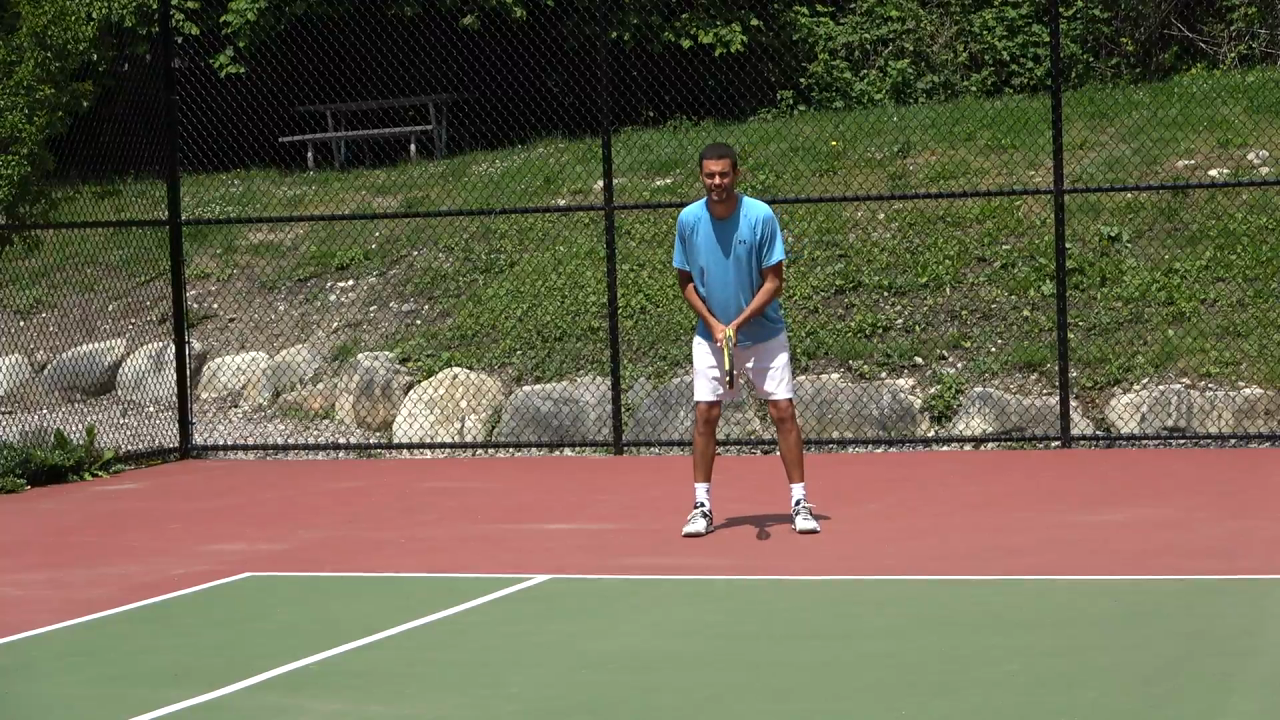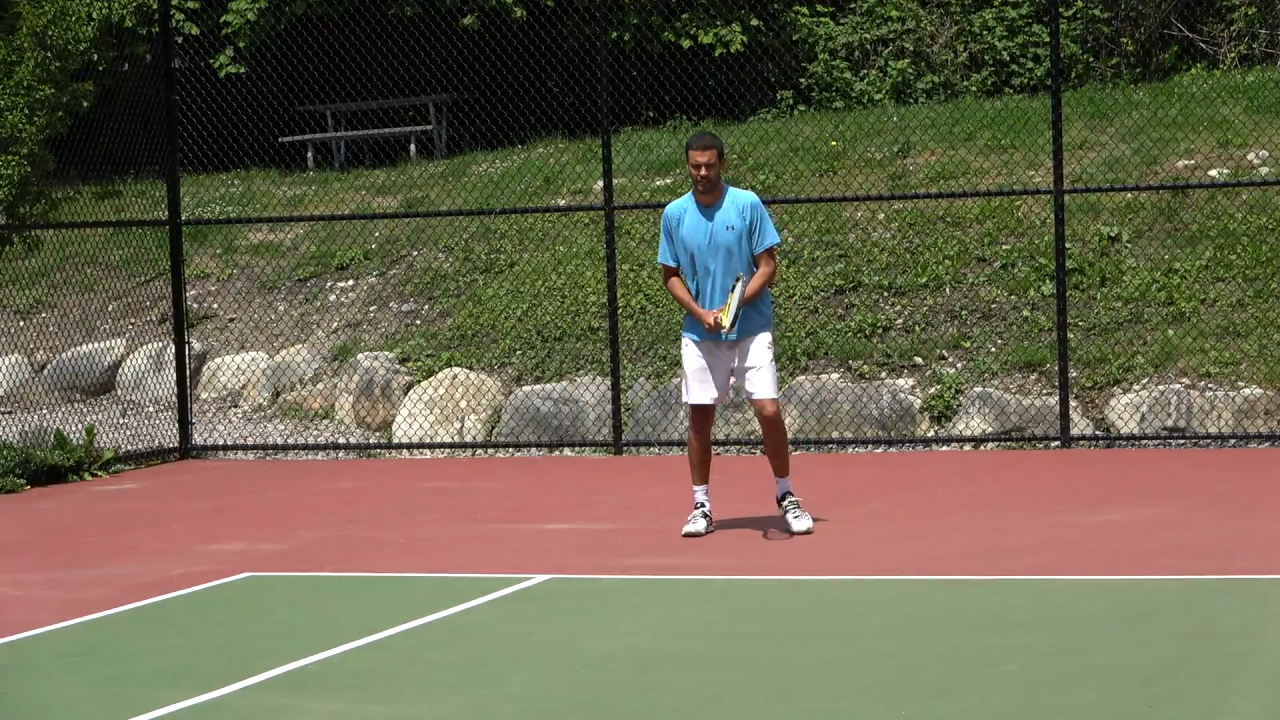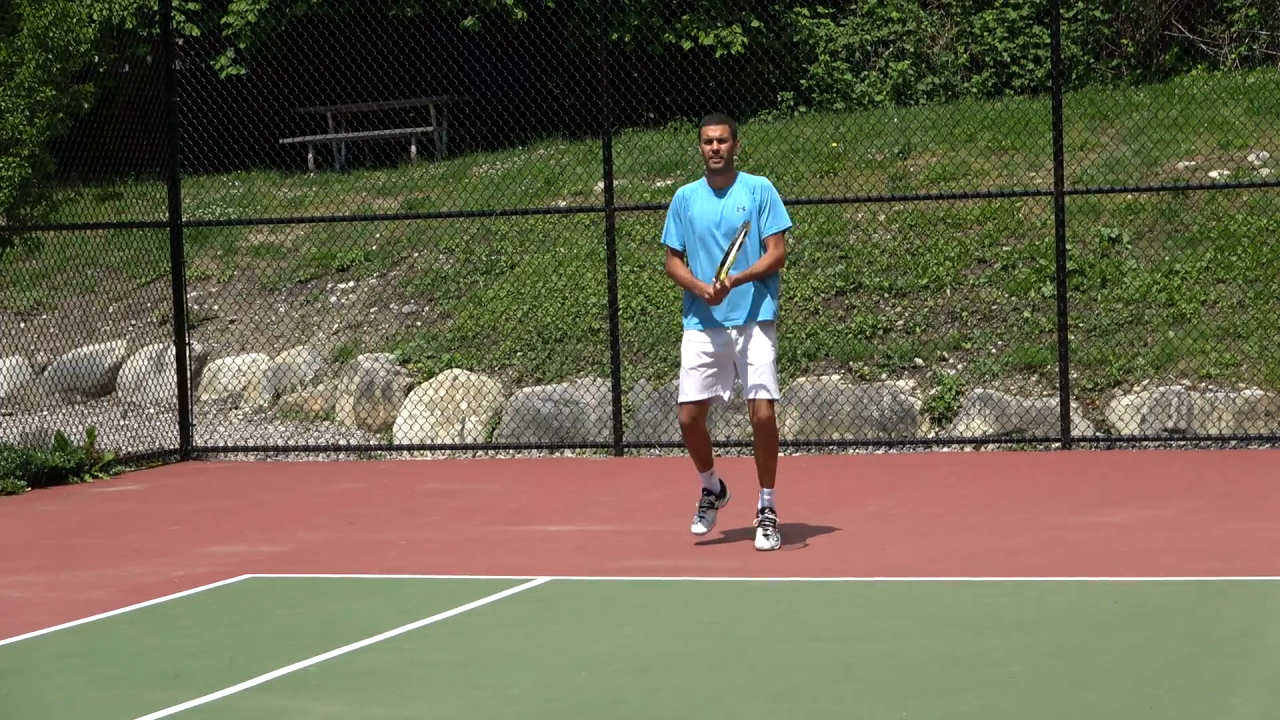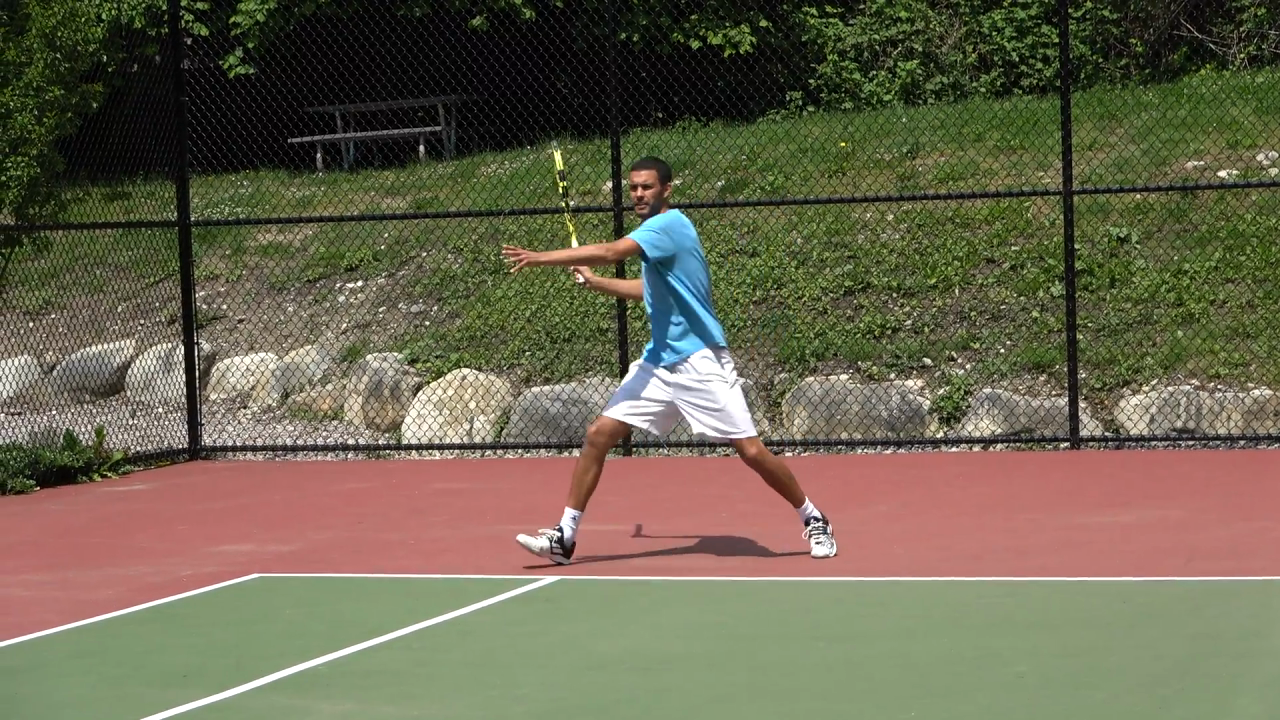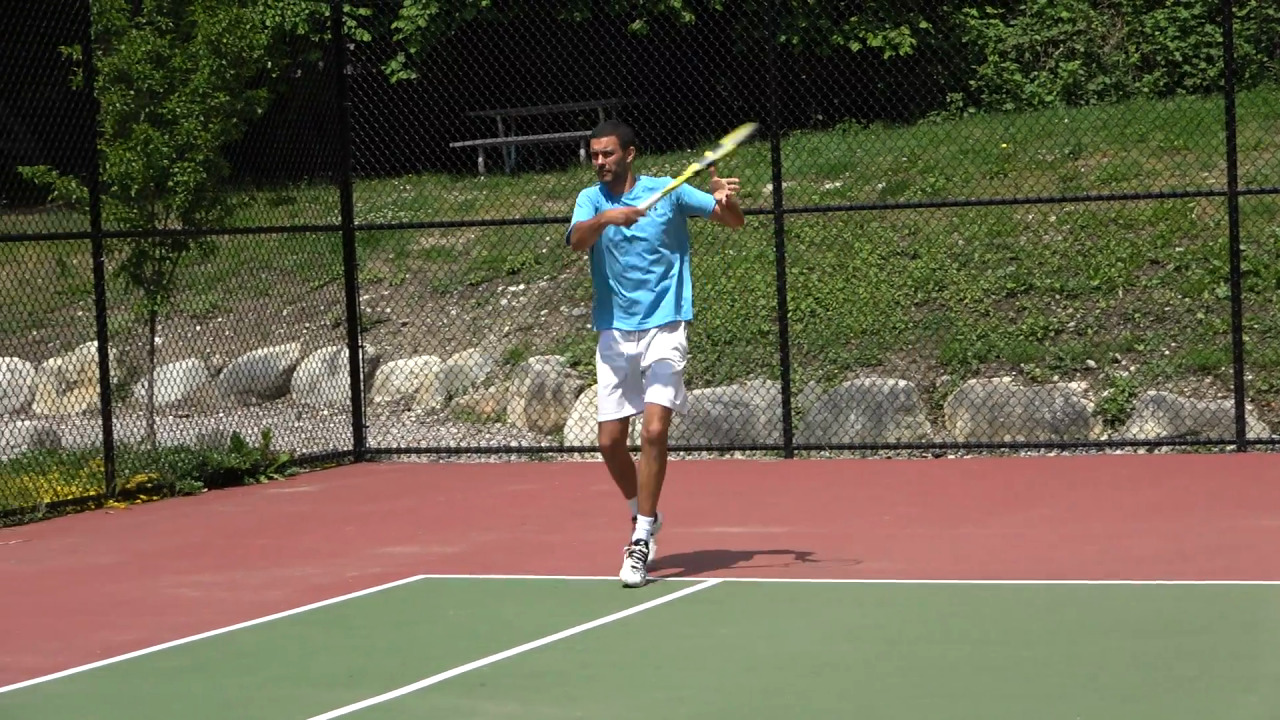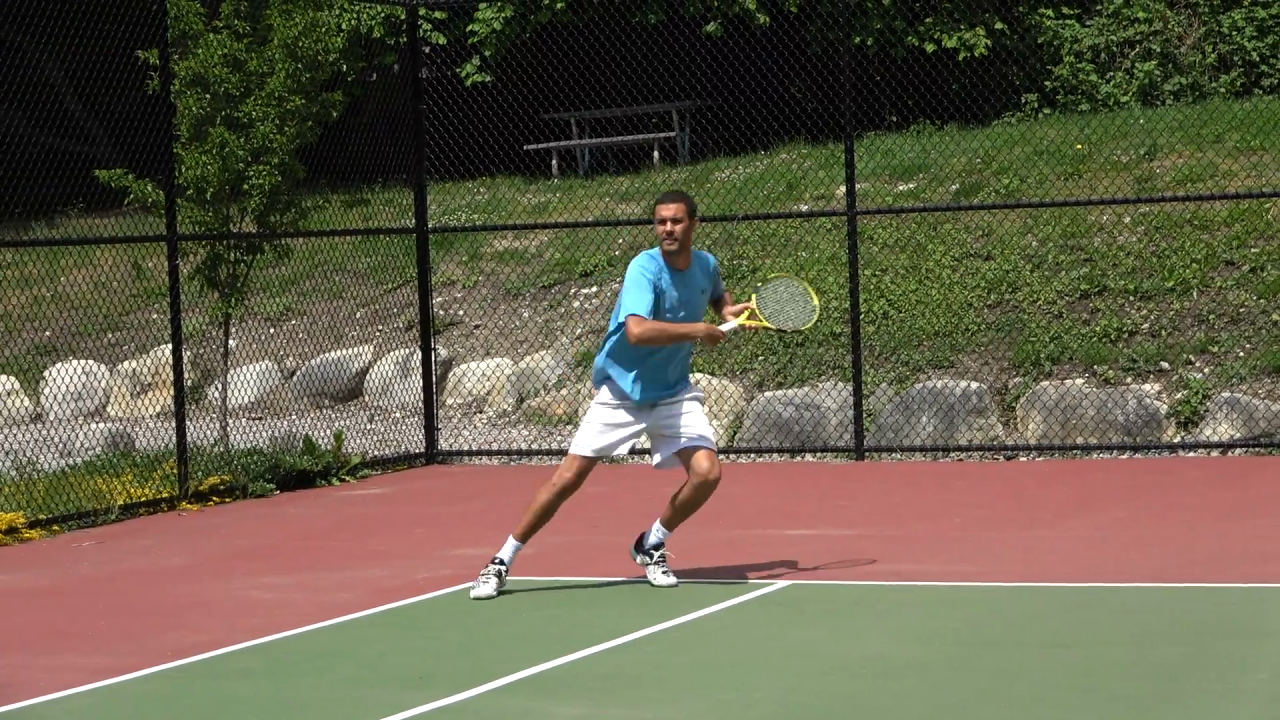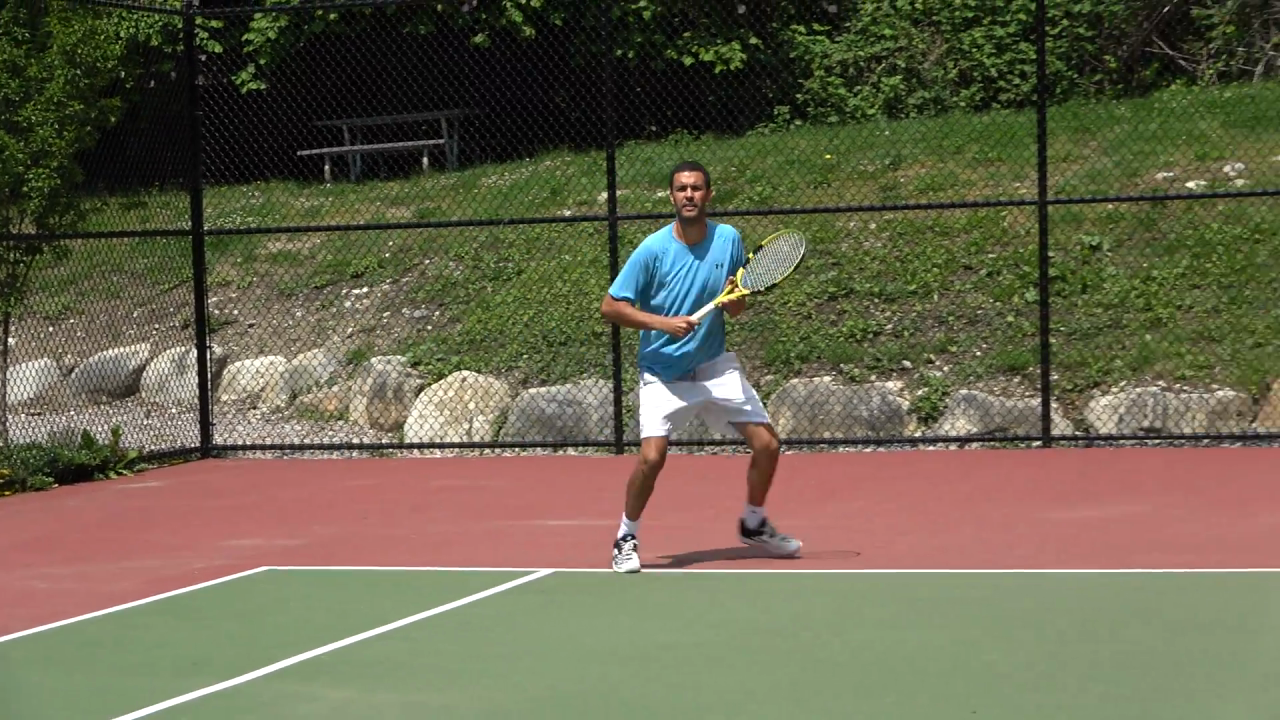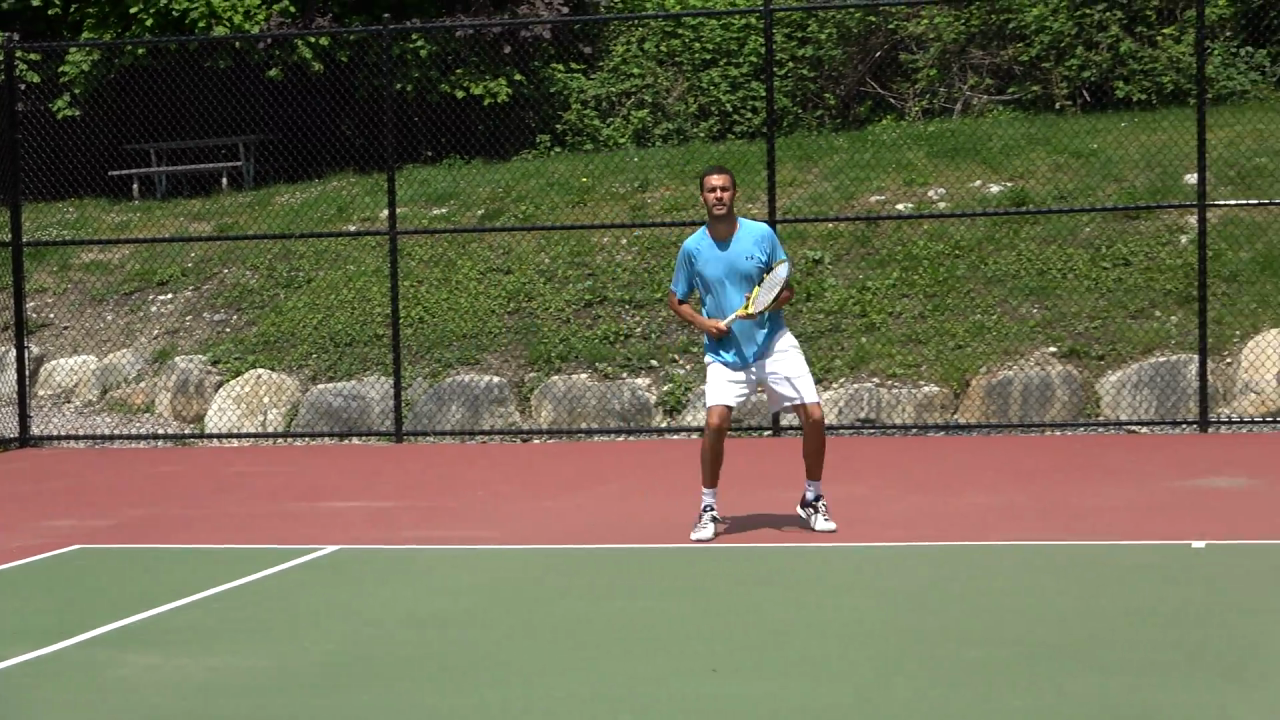
dt=0.5s
person 1, frame 1
left shoulder: (761, 216)
right shoulder: (688, 219)
left elbow: (773, 281)
right elbow: (685, 280)
left wrist: (737, 324)
right wrist: (712, 324)
left hip: (763, 334)
right hip: (710, 333)
left knee: (783, 411)
right knee: (705, 415)
left ankle: (799, 502)
right ankle: (702, 506)
person 1, frame 2
left shoulder: (748, 204)
right shoulder: (673, 214)
left elbow: (767, 266)
right elbow: (670, 275)
left wrist: (735, 306)
right wrist: (700, 313)
left hip: (751, 329)
right hip: (699, 334)
left knee: (768, 411)
right knee: (700, 418)
left ankle: (786, 495)
right ankle: (701, 506)
person 1, frame 3
left shoulder: (760, 189)
right shoulder: (685, 197)
left elbow: (777, 253)
right elbow: (673, 261)
left wrist: (734, 280)
right wrist: (701, 288)
left hip: (752, 322)
right hip: (701, 325)
left knee: (763, 415)
right knee: (689, 417)
left ankle: (766, 510)
right ankle: (712, 488)
person 1, frame 4
left shoulder: (671, 224)
right shoulder: (650, 234)
left elbow: (611, 252)
left wrist: (540, 258)
right wrist: (594, 280)
left hip: (700, 360)
right hip: (657, 361)
left knee: (753, 452)
right knee: (597, 436)
left ankle: (812, 520)
right ankle: (565, 536)
person 1, frame 5
left shoulder: (667, 190)
right shoulder: (589, 198)
left elbow: (734, 218)
right elbow: (577, 240)
left wrist: (729, 197)
right wrist: (605, 217)
left hip: (666, 331)
right hip: (616, 336)
left knee: (654, 431)
right knee: (609, 441)
left ankle: (642, 541)
right ankle: (643, 518)
person 1, frame 6
left shoulder: (706, 264)
right shoulder: (643, 268)
left elbow: (722, 301)
right elbow: (637, 331)
left wrist: (732, 313)
right wrist: (699, 330)
left hip: (675, 392)
right hip: (622, 392)
left knee: (706, 473)
right knee: (567, 479)
left ankle: (652, 543)
right ankle: (503, 560)
person 1, frame 7
left shoulder: (729, 238)
right shoulder: (652, 250)
left elbow: (736, 307)
right elbow: (610, 307)
left wrist: (733, 300)
right wrist: (663, 322)
left hip: (715, 364)
right hip: (664, 369)
left knee: (766, 444)
right knee: (652, 456)
left ankle: (754, 523)
right ankle: (626, 538)
person 1, frame 8
left shoulder: (762, 234)
right shoulder: (692, 248)
left elbow: (787, 291)
right elbow: (677, 302)
left wrist: (765, 303)
right wrist: (703, 323)
left hip: (773, 342)
right hip: (725, 352)
left knee: (814, 418)
right knee: (715, 423)
left ankle: (812, 500)
right ankle: (709, 509)
